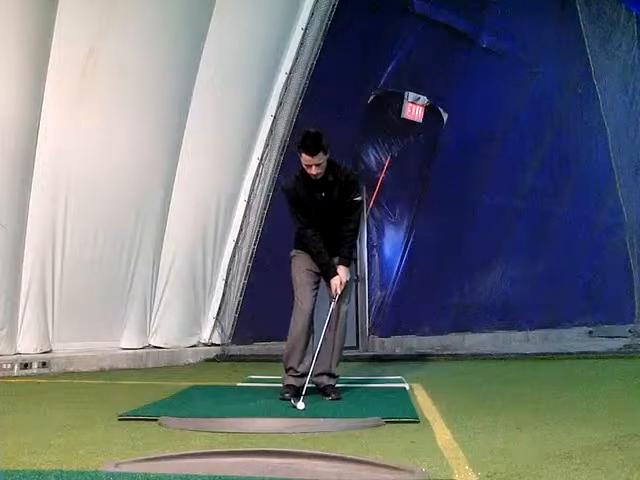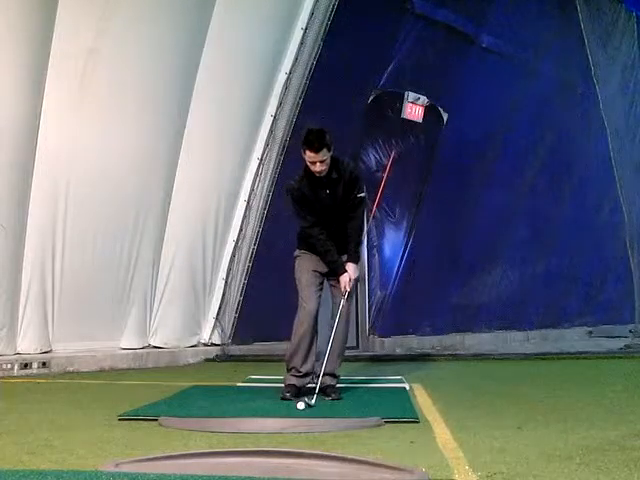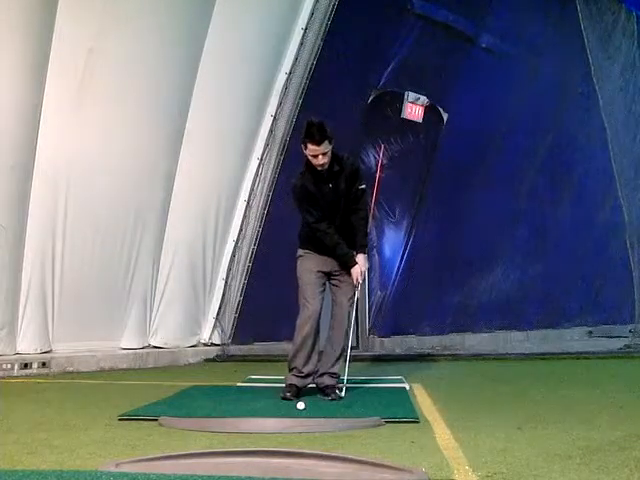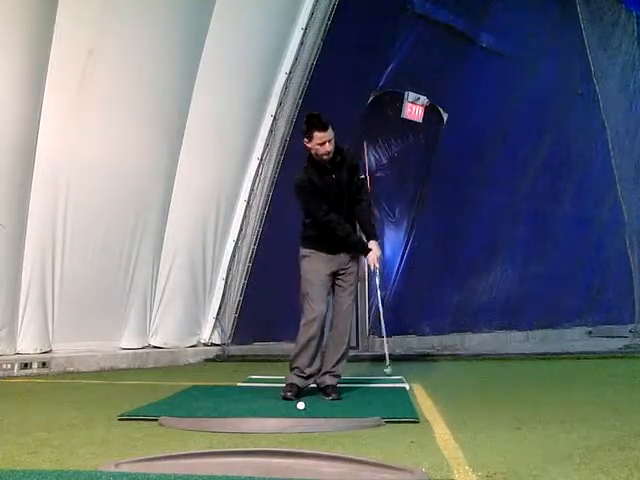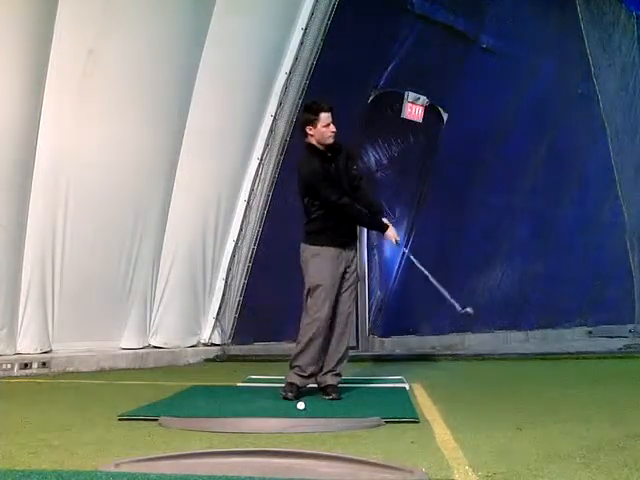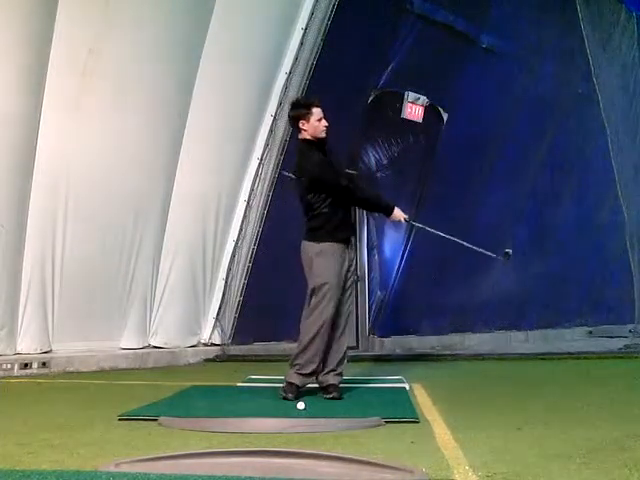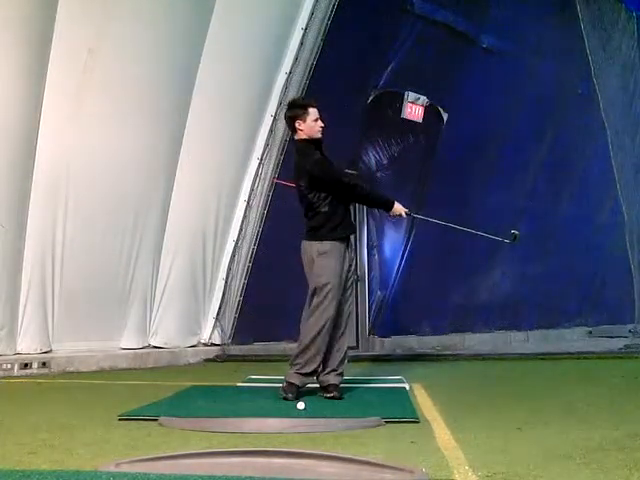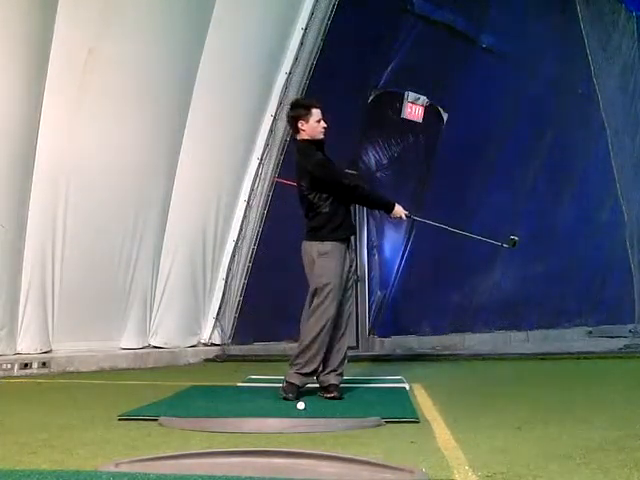
dt=0.5s
person 1, frame 1
left shoulder: (347, 179)
right shoulder: (294, 188)
left elbow: (350, 224)
right elbow: (308, 233)
left wrist: (344, 264)
right wrist: (330, 271)
left hip: (340, 254)
right hip: (307, 254)
left knee: (339, 312)
right knee: (303, 309)
left ankle: (325, 377)
right ankle: (294, 378)
person 1, frame 2
left shoulder: (349, 175)
right shoulder: (298, 187)
left elbow: (355, 220)
right elbow: (314, 231)
left wrist: (351, 261)
right wrist: (338, 270)
left hip: (344, 254)
right hip: (311, 254)
left knee: (342, 313)
right knee: (308, 310)
left ankle: (327, 378)
right ankle: (296, 377)
person 1, frame 3
left shoulder: (350, 169)
right shoulder: (302, 185)
left elbow: (359, 212)
right elbow: (320, 227)
left wrist: (360, 253)
right wrist: (350, 262)
left hip: (347, 254)
right hip: (313, 254)
left knee: (342, 315)
right knee: (310, 313)
left ankle: (327, 378)
right ankle: (297, 378)
person 1, frame 4
left shoulder: (349, 162)
right shoulder: (305, 180)
left elbow: (361, 203)
right elbow: (329, 220)
left wrist: (372, 240)
right wrist: (364, 249)
left hip: (348, 253)
right hip: (317, 253)
left knee: (344, 315)
right knee: (315, 314)
left ankle: (328, 378)
right ankle: (297, 377)
person 1, frame 5
left shoulder: (341, 154)
right shoulder: (310, 168)
left elbow: (359, 191)
right elbow: (342, 205)
left wrist: (382, 217)
right wrist: (382, 228)
left hip: (347, 246)
right hip: (321, 249)
left knee: (343, 314)
right knee: (318, 314)
left ankle: (328, 378)
right ankle: (297, 377)
person 1, frame 6
left shoulder: (319, 153)
right shoulder: (310, 161)
left elbow: (346, 186)
right elbow: (347, 190)
left wrist: (383, 206)
right wrist: (388, 209)
left hip: (342, 243)
right hip: (323, 246)
left knee: (341, 313)
right knee: (321, 312)
left ankle: (329, 377)
right ankle: (297, 377)
person 1, frame 7
left shoulder: (313, 156)
right shoulder: (309, 160)
left elbow: (342, 188)
right elbow: (348, 187)
left wrist: (383, 203)
right wrist: (389, 204)
left hip: (339, 242)
right hip: (323, 245)
left knee: (341, 312)
right knee: (322, 312)
left ankle: (329, 377)
right ankle: (296, 377)
person 1, frame 8
left shoulder: (315, 157)
right shoulder: (311, 161)
left elbow: (344, 189)
right elbow: (350, 188)
right wrist: (389, 206)
left hip: (339, 243)
right hip: (324, 245)
left knee: (341, 313)
right knee: (323, 313)
left ankle: (329, 377)
right ankle: (296, 377)
